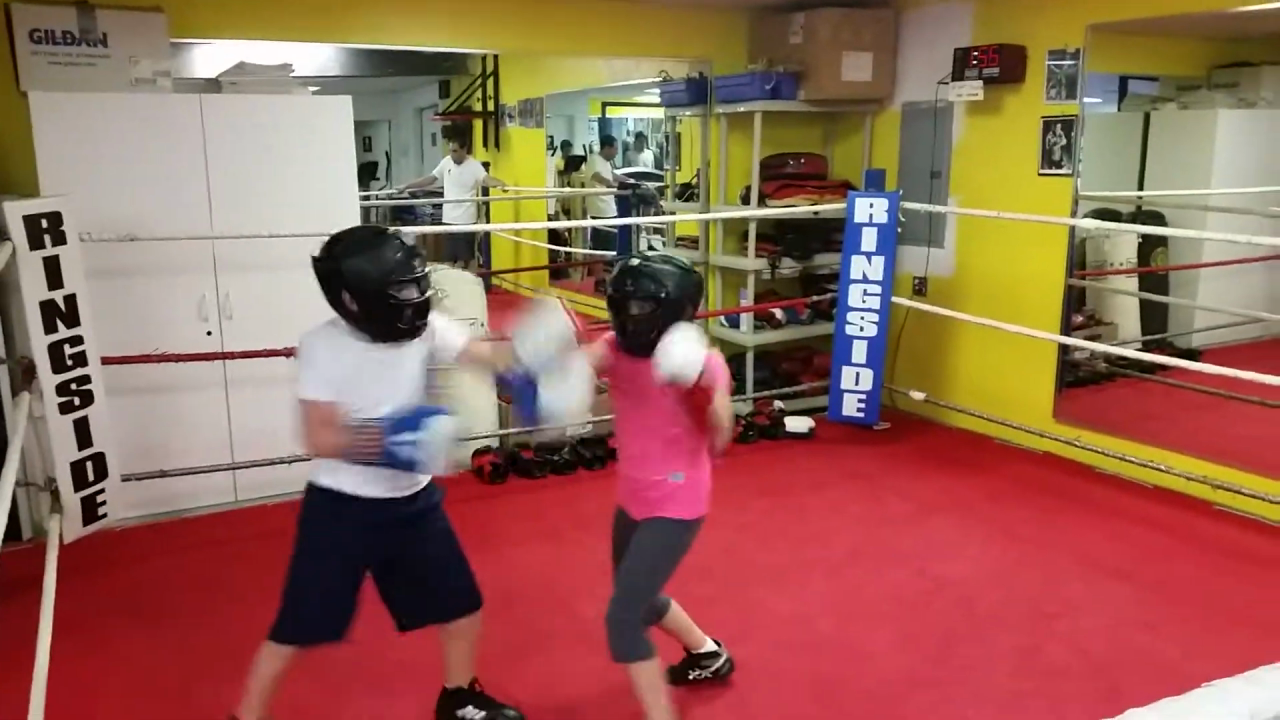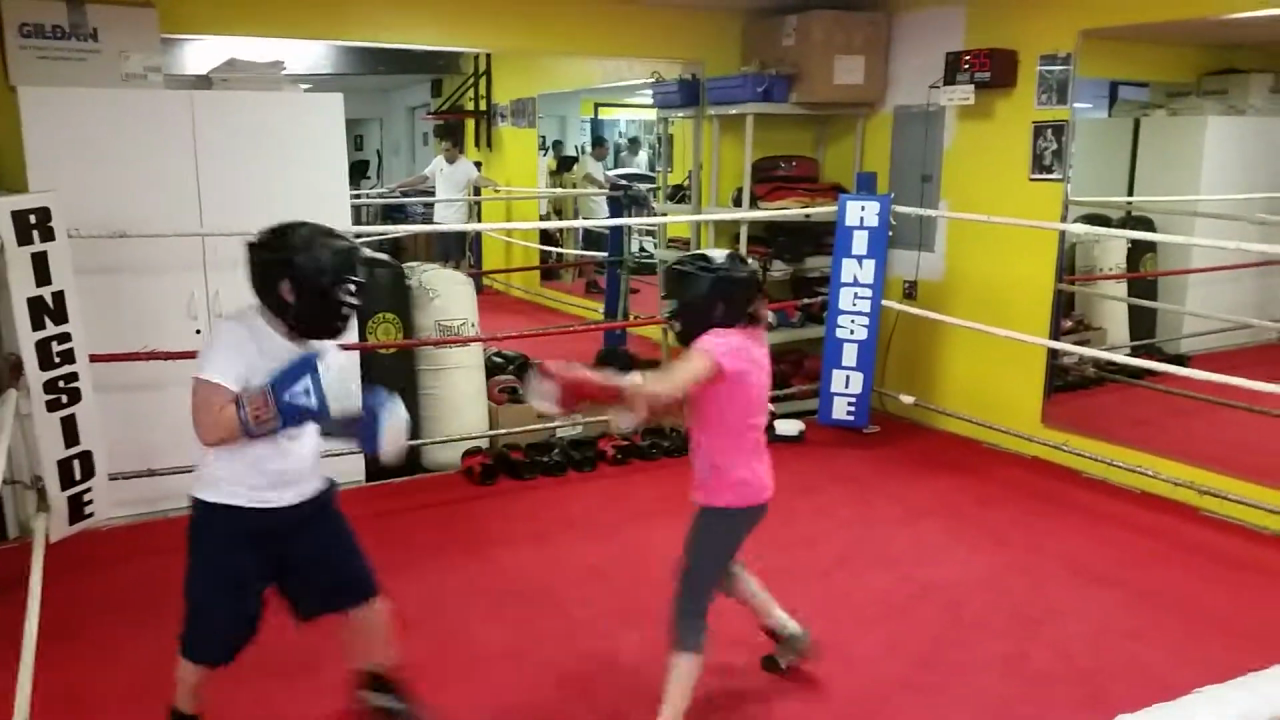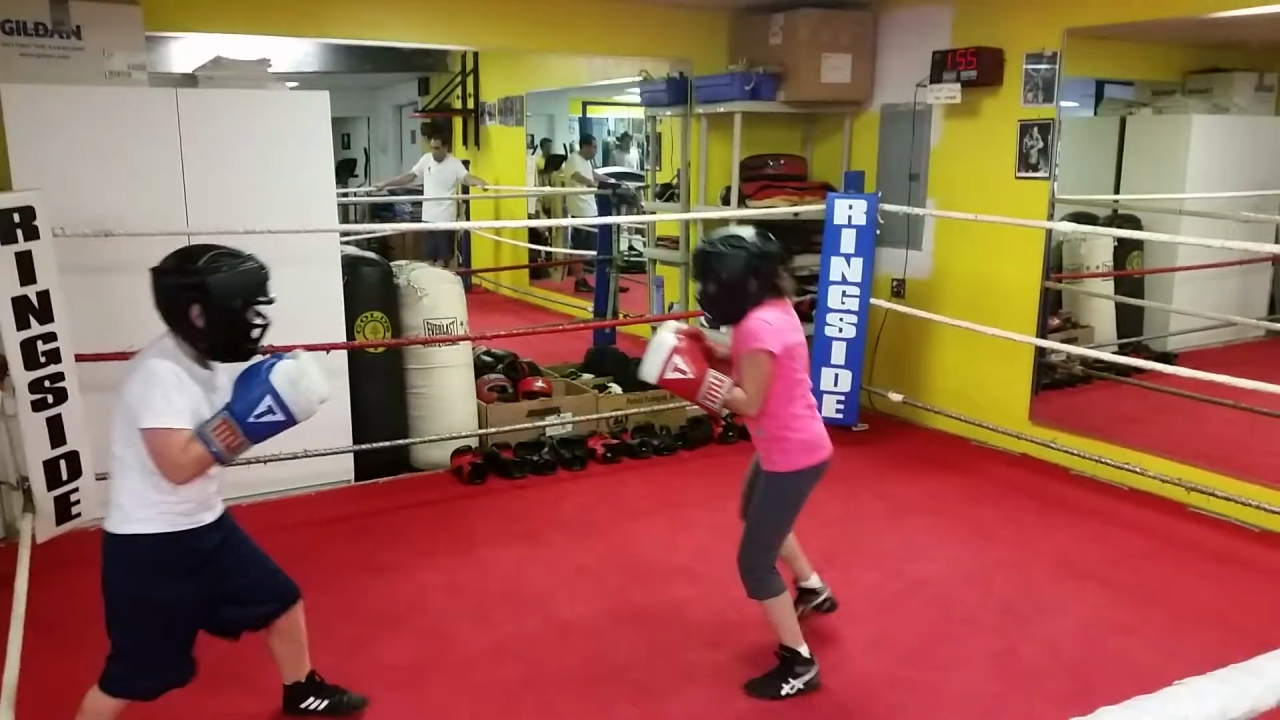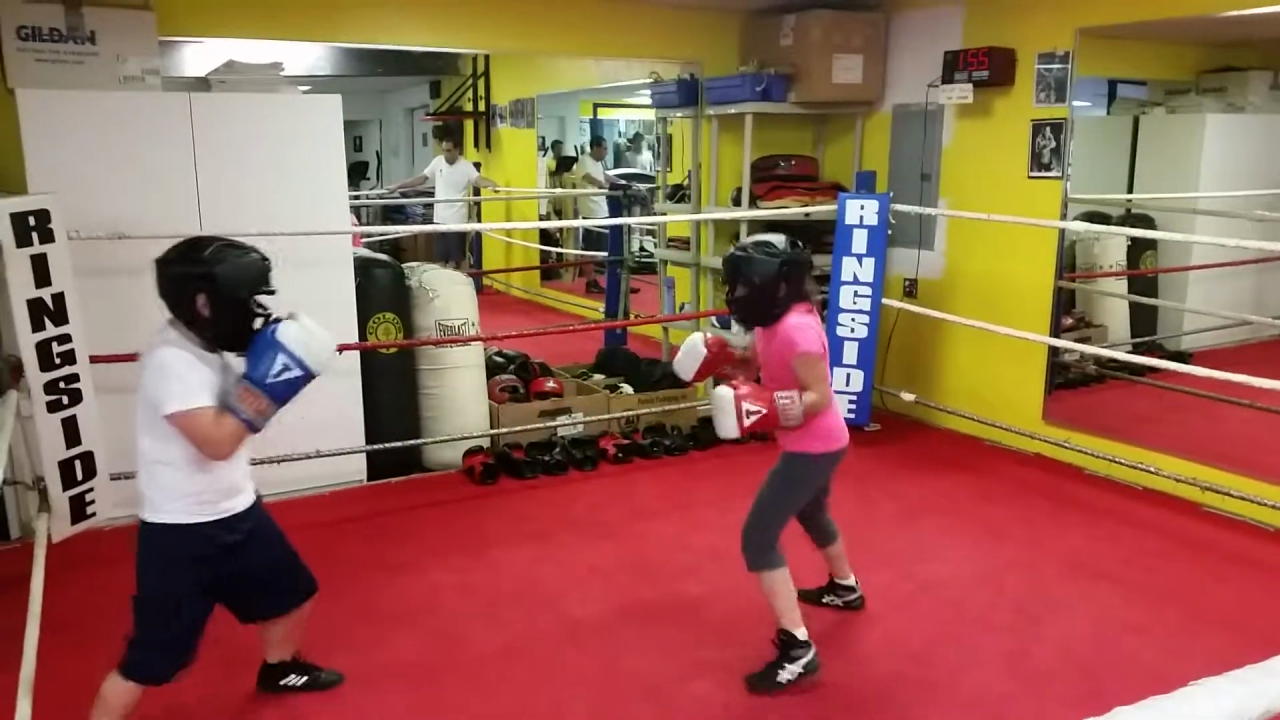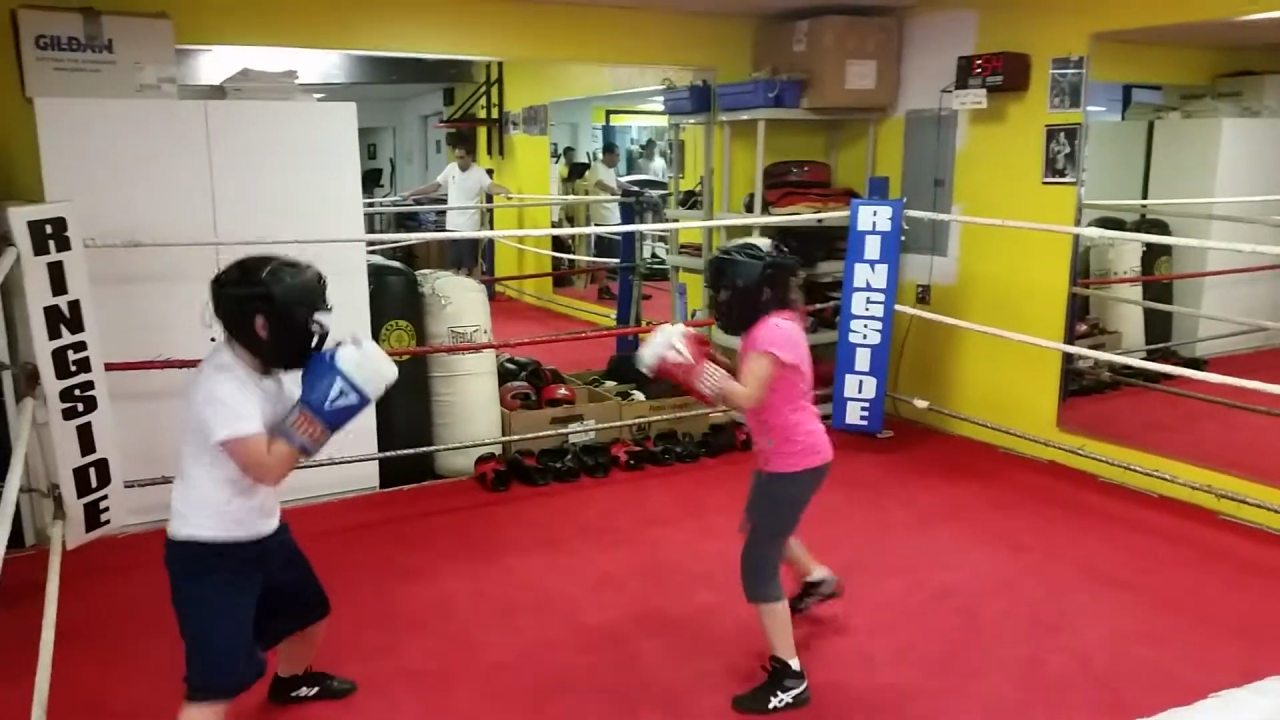
dt=0.3s
person 1, frame 1
left shoulder: (420, 328)
right shoulder: (322, 347)
left elbow: (484, 353)
right elbow: (320, 440)
right wrist: (387, 440)
left hip: (411, 499)
right hip: (342, 505)
left knee: (459, 602)
right knee: (298, 626)
person 1, frame 2
left shoulder: (316, 340)
right shoulder: (233, 338)
right elbow: (210, 429)
left wrist: (360, 417)
right wrist: (282, 400)
left hip: (304, 502)
right hip: (231, 512)
left knee: (360, 594)
right knee: (212, 640)
left ankle: (375, 679)
person 1, frame 3
left shoulder: (201, 363)
right shoulder: (158, 372)
left elbow: (226, 430)
right elbow: (179, 466)
left wrist: (283, 400)
right wrist: (243, 416)
left hip: (207, 526)
right hip: (148, 545)
left knee: (281, 601)
right knee: (135, 675)
person 1, frame 4
left shoulder: (204, 348)
right shoulder: (171, 361)
right elbow: (218, 442)
left wrist: (268, 377)
right wrist: (266, 384)
left hip: (237, 513)
right hip: (182, 532)
left knee: (292, 593)
right knee: (151, 660)
left ankle: (280, 667)
person 1, frame 5
left shoulder: (260, 366)
right shoulder: (222, 383)
left elbow: (281, 433)
right elbow: (268, 468)
left wrist: (324, 397)
right wrist: (321, 407)
left hip: (261, 534)
right hip: (211, 549)
left knee: (309, 613)
right knee: (220, 680)
left ankle: (291, 680)
person 2, frame 1
left shoulder: (705, 362)
right shoulder: (616, 346)
left elbow: (717, 440)
right elbow: (581, 362)
left wrist: (697, 390)
left hip: (676, 509)
right hip: (634, 501)
left knee: (624, 618)
right knee: (639, 595)
right ankle: (708, 653)
person 2, frame 2
left shoulder: (718, 346)
right shoulder: (748, 339)
left elbow: (664, 389)
right wrist: (648, 391)
left hip: (729, 494)
right hip: (746, 484)
left knee: (690, 606)
right knee: (714, 564)
right ankle: (787, 630)
person 2, frame 3
left shoulder: (761, 325)
right shoulder: (771, 311)
left elbow: (749, 403)
right elbow: (741, 365)
left wrist: (697, 379)
right wrist: (701, 351)
left hip: (793, 457)
right hip: (794, 448)
left knee: (754, 561)
right knee: (757, 516)
left ankle: (798, 662)
right ankle: (811, 588)
person 2, frame 4
left shoulder: (797, 329)
right shoulder: (772, 321)
left elbow: (819, 398)
right elbow: (752, 362)
left wrist: (768, 407)
right wrist: (720, 358)
left hip: (814, 446)
right hip: (816, 444)
left knee: (758, 536)
right knee: (812, 514)
left ankle: (796, 649)
right ankle: (844, 586)
person 2, frame 5
left shoulder: (773, 332)
right shoulder: (774, 324)
left elbow: (745, 397)
right elbow: (741, 381)
left wrist: (689, 366)
right wrist: (690, 362)
left hip: (797, 462)
right hip: (793, 455)
left knee: (757, 563)
right knee: (763, 521)
left ankle: (789, 677)
right ankle: (817, 577)
